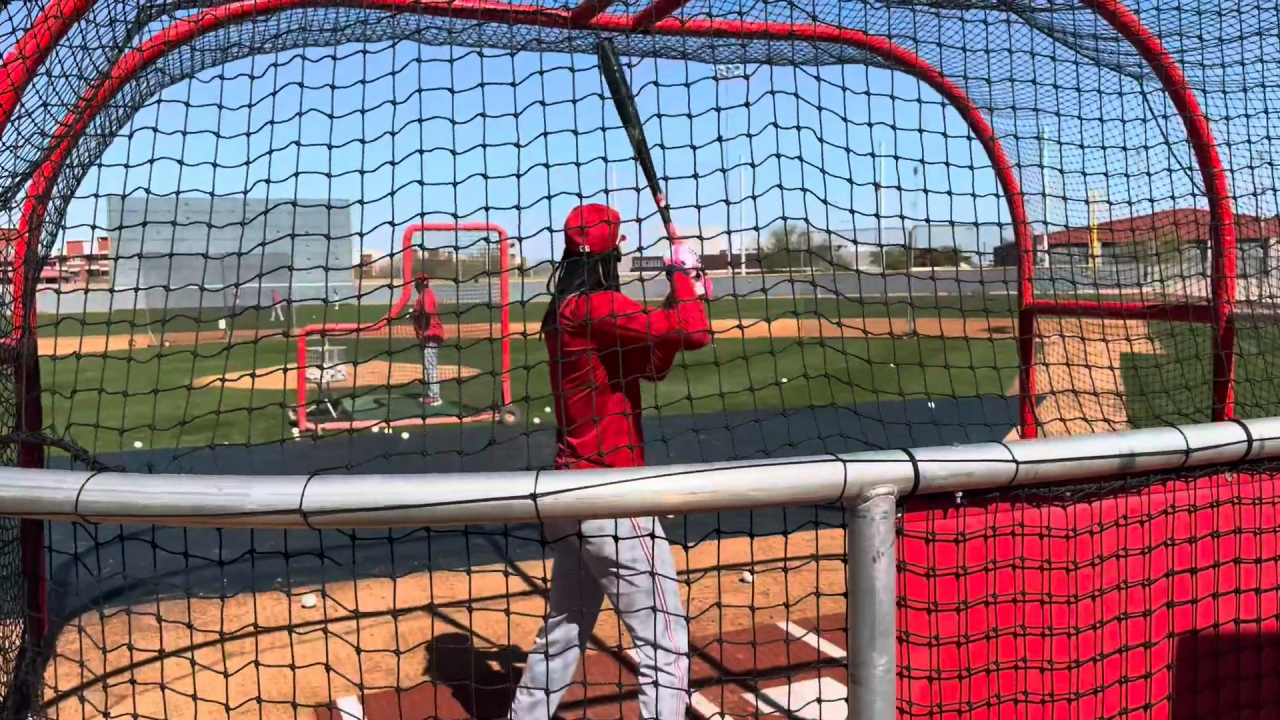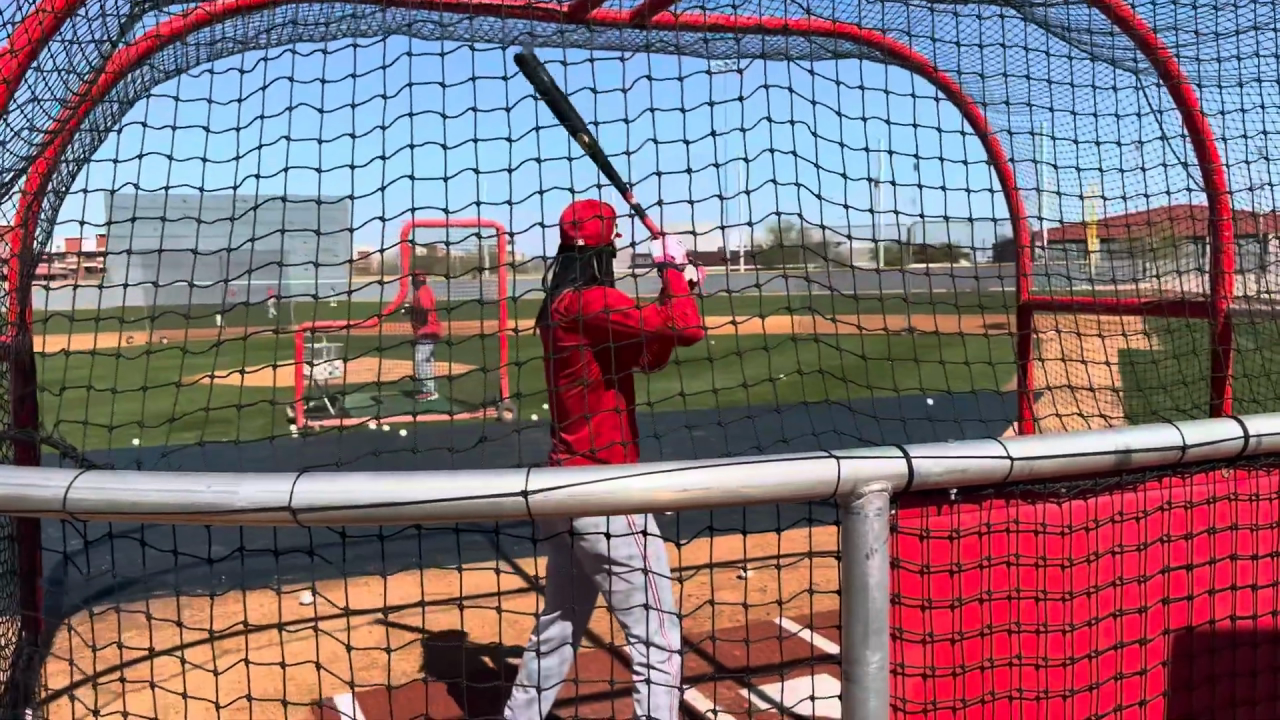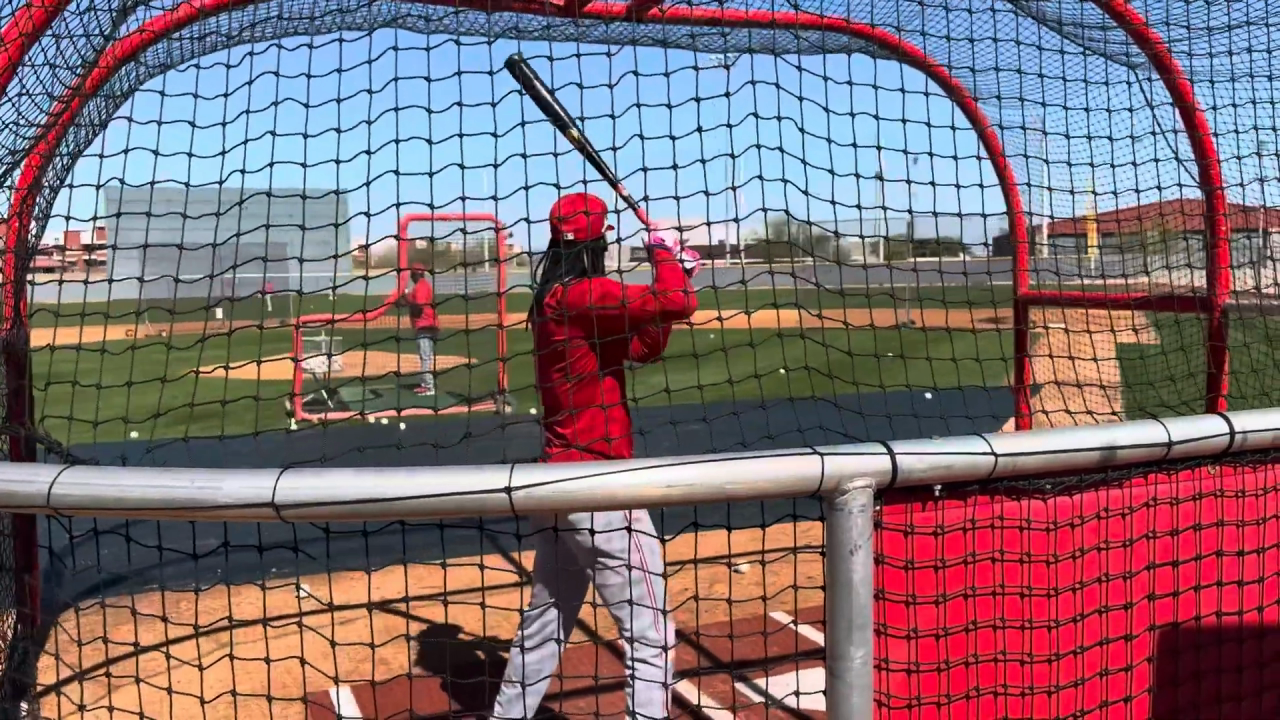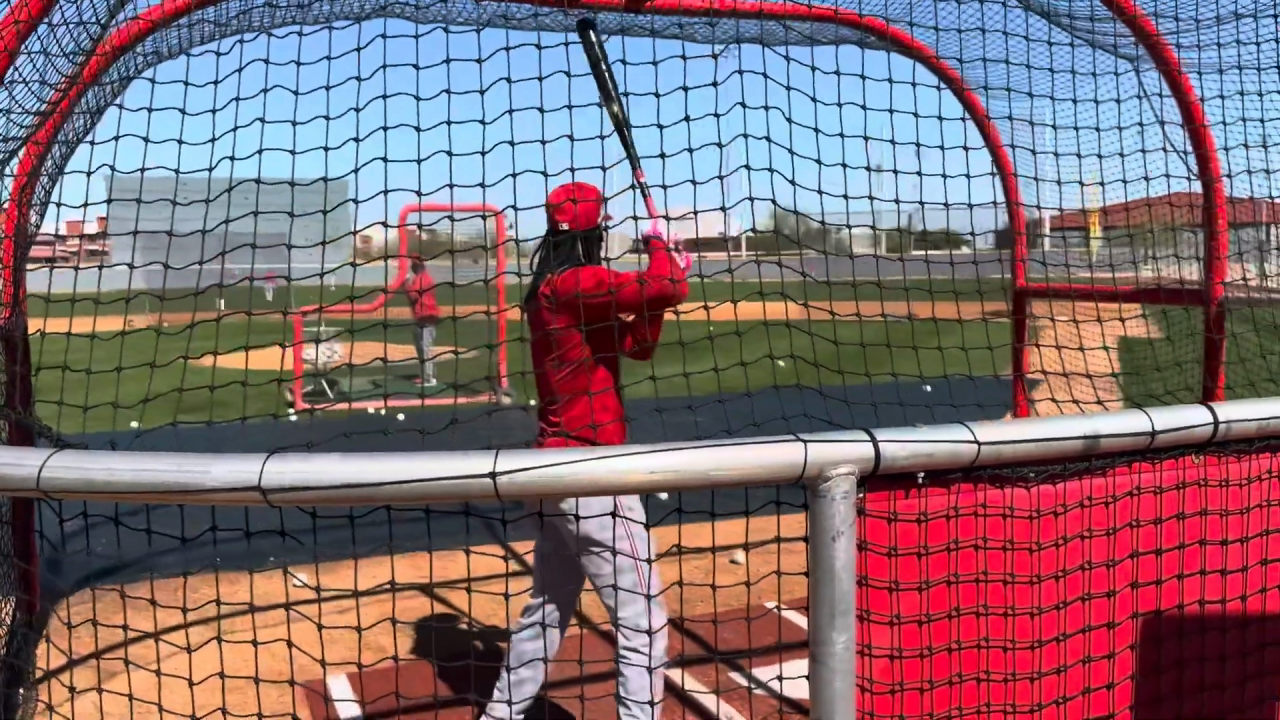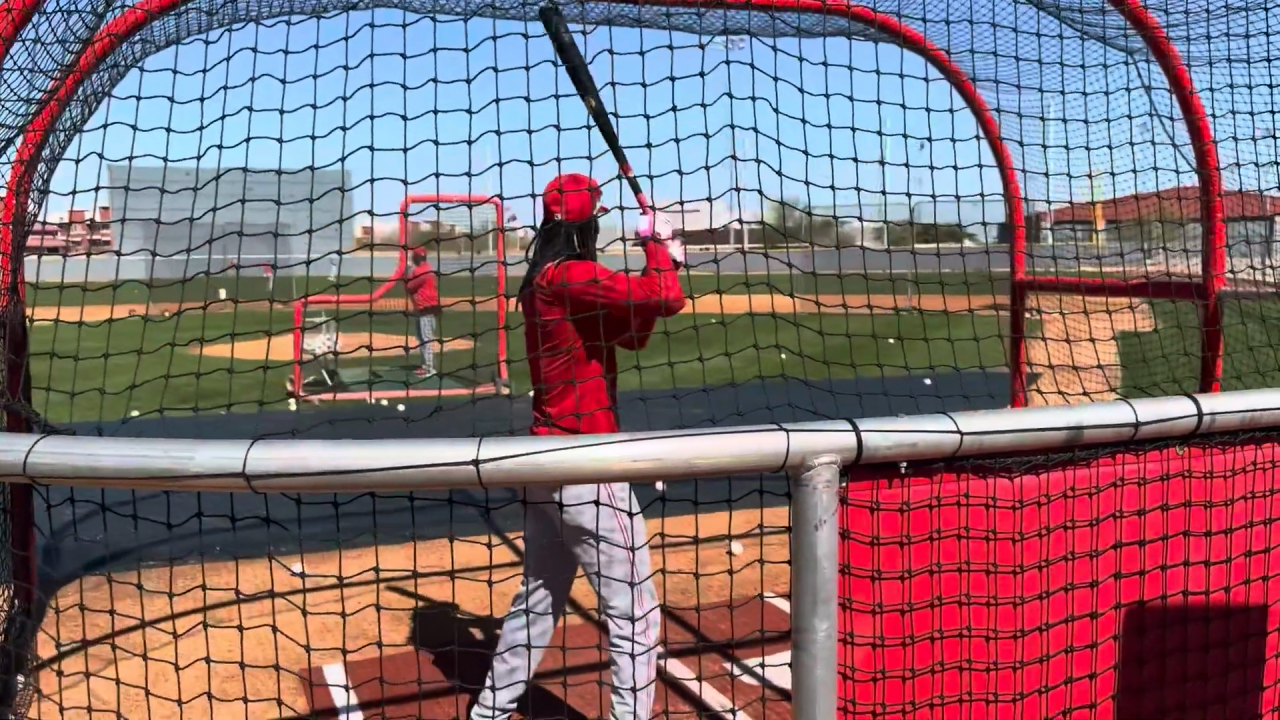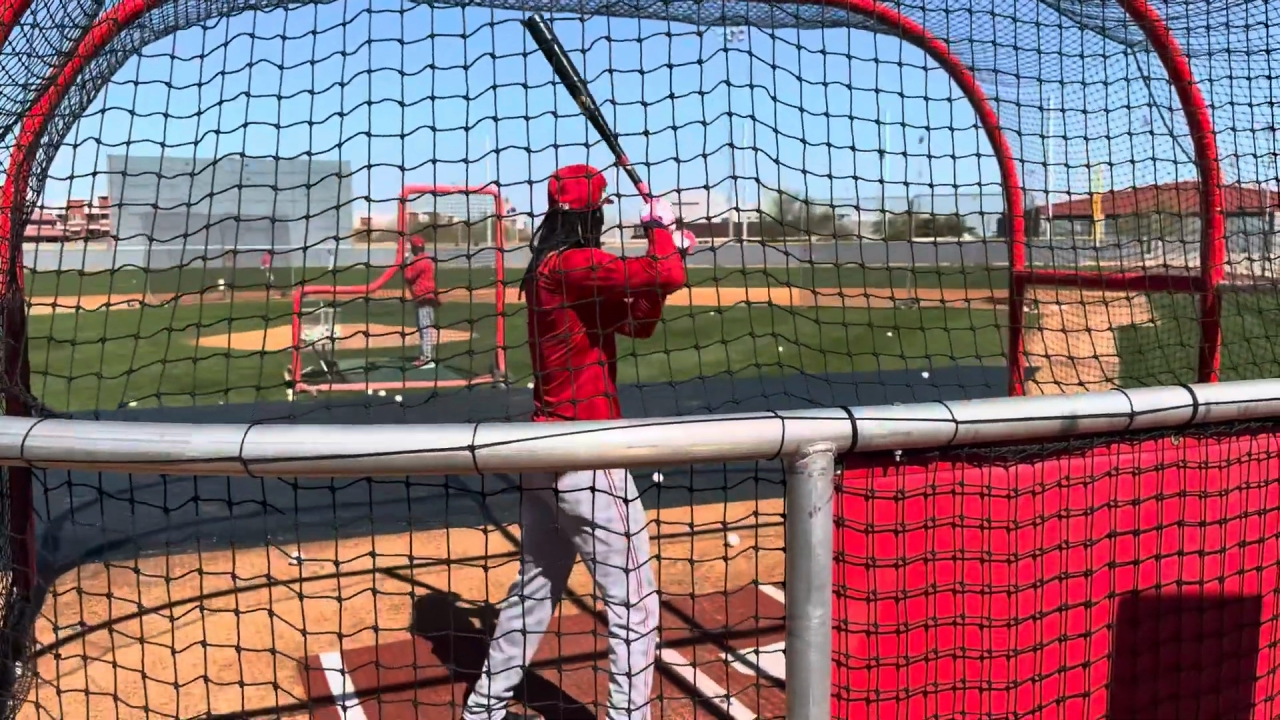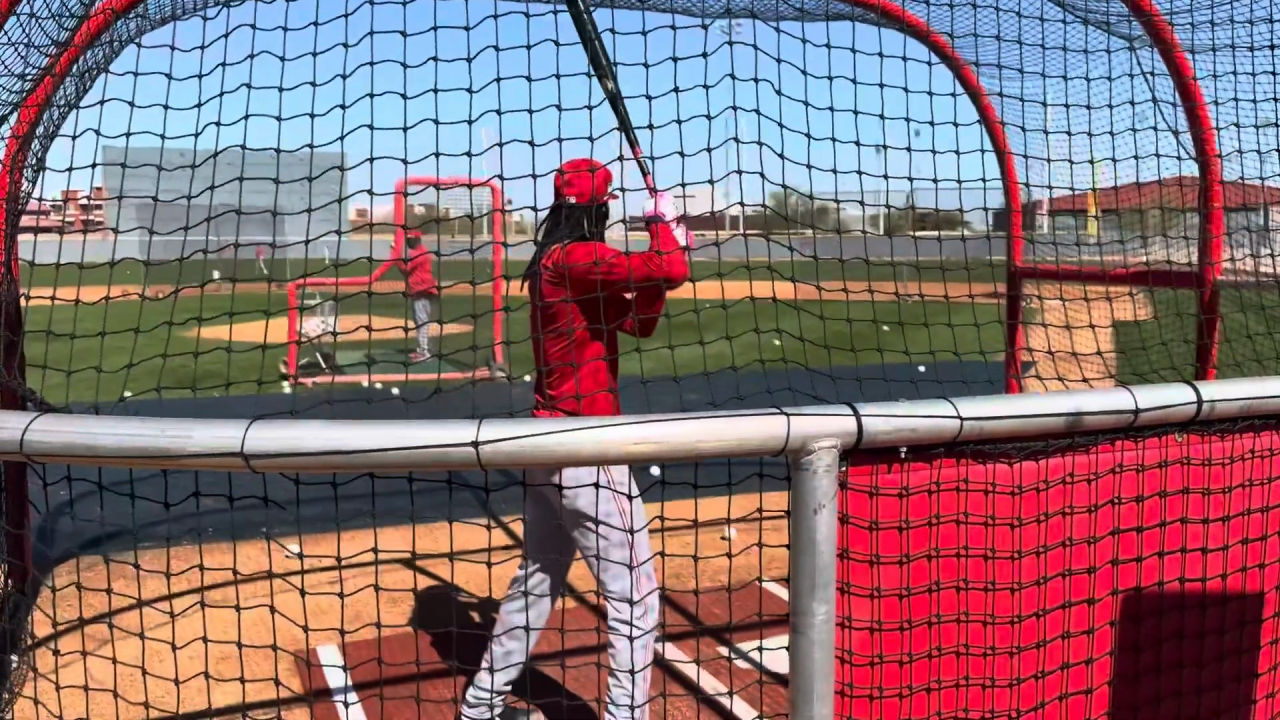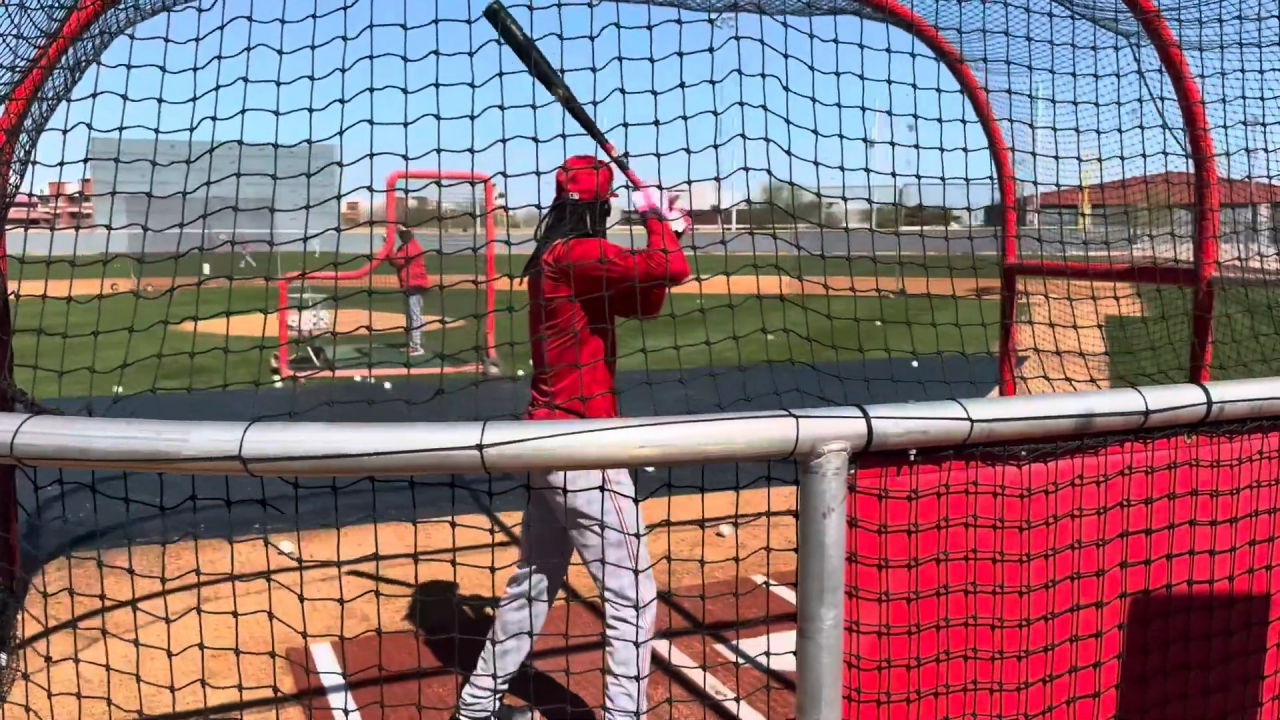
dt=0.3s
person 1, frame 1
left shoulder: (566, 311)
right shoulder: (598, 307)
left elbow: (653, 363)
right elbow: (695, 334)
left wrist: (681, 297)
right wrist: (681, 271)
left knee: (564, 631)
right knee: (666, 641)
person 1, frame 2
left shoulder: (562, 305)
right shoulder: (591, 301)
left elbow: (650, 354)
right elbow: (688, 329)
left wrist: (673, 286)
right wrist: (671, 267)
left knee: (558, 628)
right knee: (660, 638)
person 1, frame 3
left shoulder: (554, 299)
right shoulder: (584, 294)
left elbow: (644, 345)
right elbow: (679, 304)
left wrist: (670, 274)
right wrist: (661, 250)
left knee: (546, 620)
right knee: (652, 633)
person 1, frame 4
left shoulder: (549, 290)
right shoulder: (577, 283)
left elbow: (637, 343)
right elbow: (670, 289)
left wrist: (658, 271)
right wrist: (657, 242)
left knee: (546, 610)
right knee: (644, 624)
person 1, frame 5
left shoulder: (545, 280)
right shoulder: (572, 276)
left elbow: (633, 332)
right elbow: (669, 300)
left wrist: (658, 262)
right wrist: (656, 242)
left knee: (537, 599)
right knee: (636, 613)
person 1, frame 6
left shoulder: (551, 269)
right shoulder: (573, 265)
left elbow: (638, 321)
right elbow: (668, 278)
left wrist: (665, 248)
right wrist: (659, 226)
left knee: (534, 588)
right knee: (634, 602)
person 1, frame 7
left shoulder: (556, 262)
right shoulder: (576, 258)
left elbow: (640, 321)
right elbow: (672, 273)
left wrist: (663, 244)
right wrist: (661, 223)
left knee: (536, 582)
right knee: (635, 597)
person 1, frame 8
left shoulder: (556, 259)
right shoulder: (577, 254)
left elbow: (645, 303)
right elbow: (673, 270)
left wrist: (666, 229)
right wrist: (654, 217)
left knee: (533, 581)
right knee: (633, 597)
